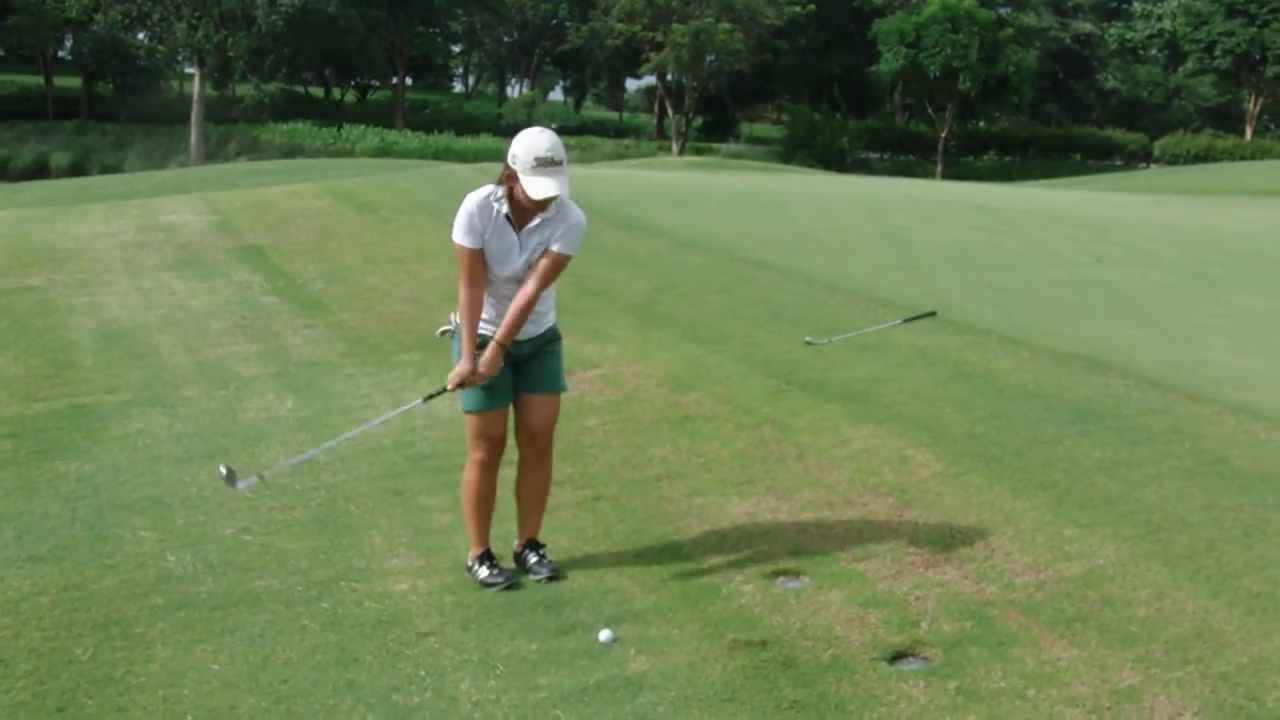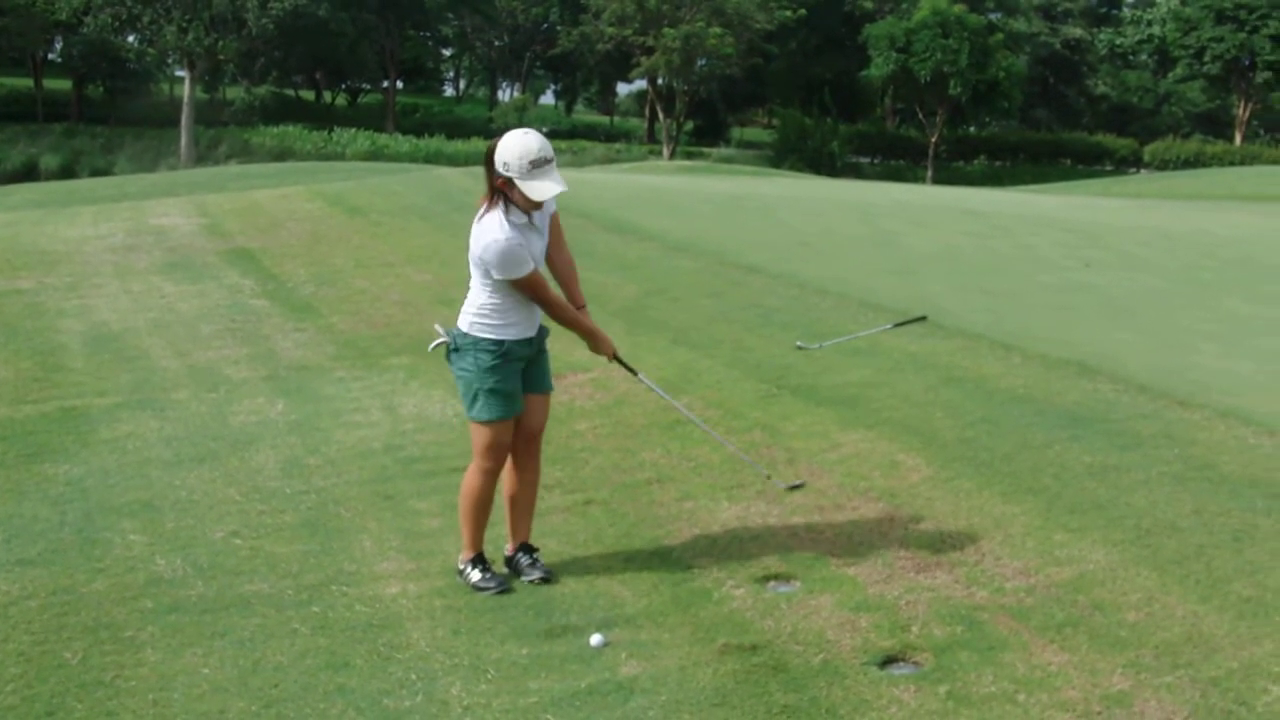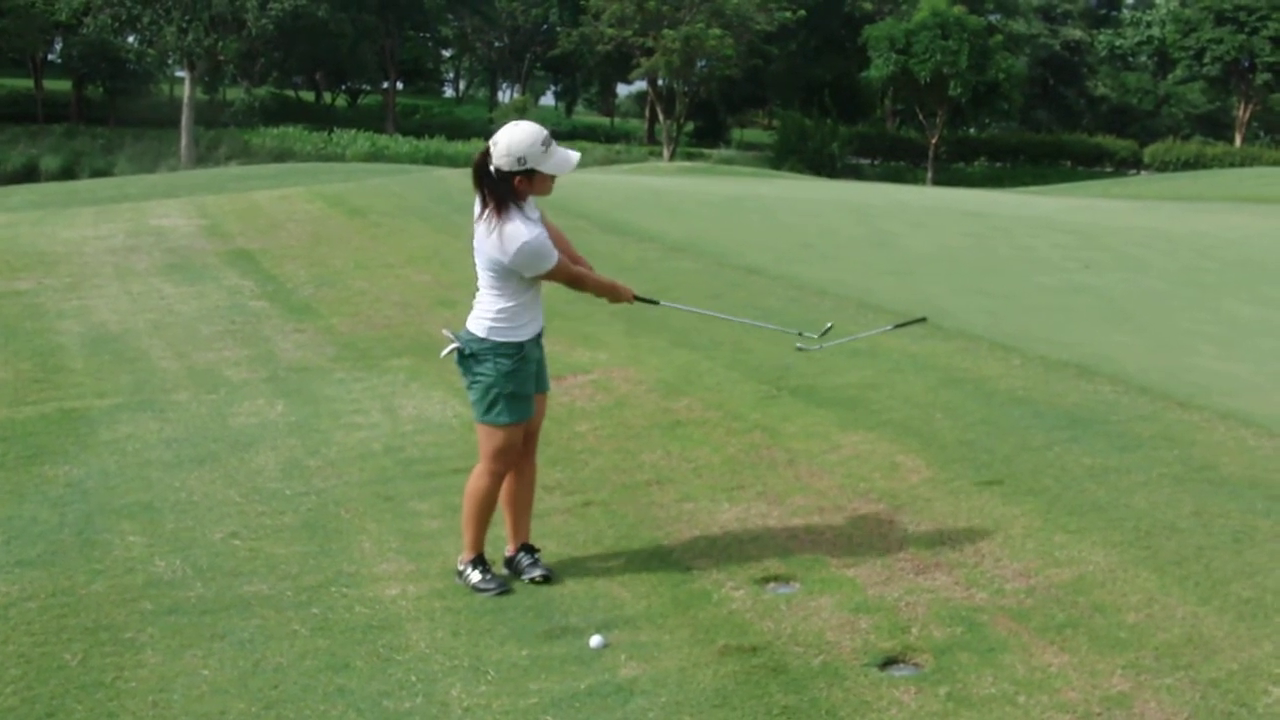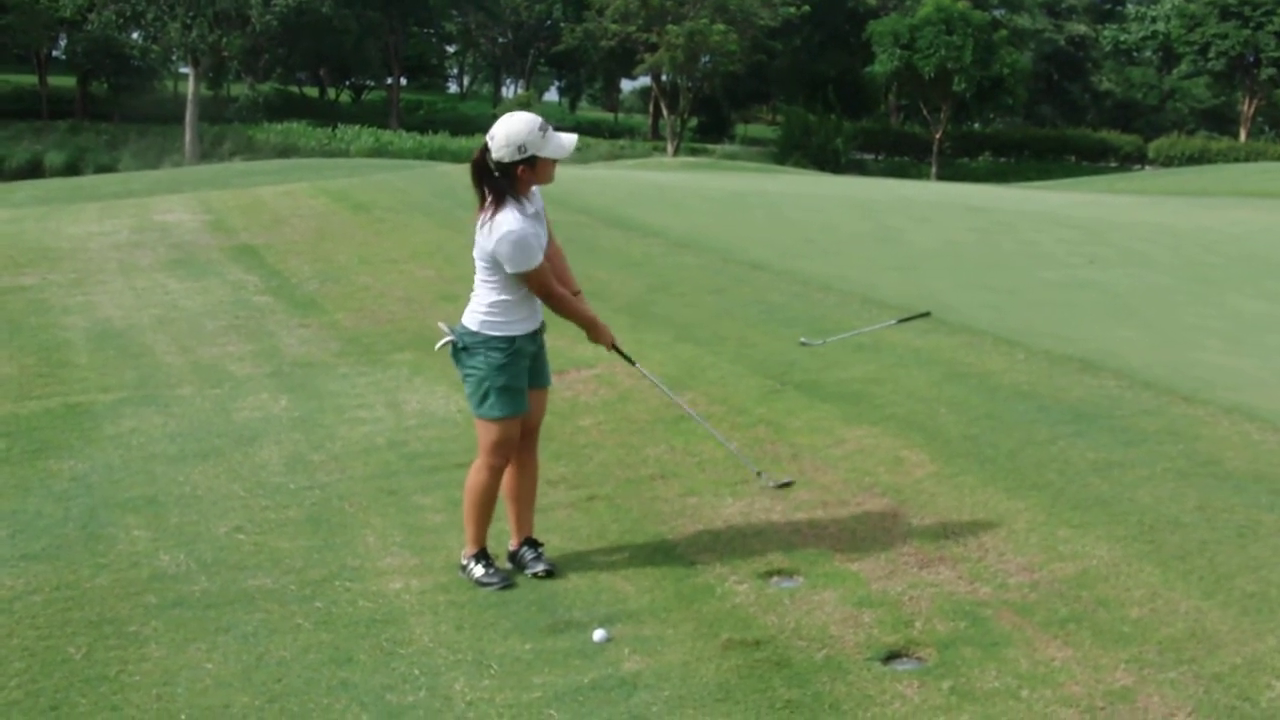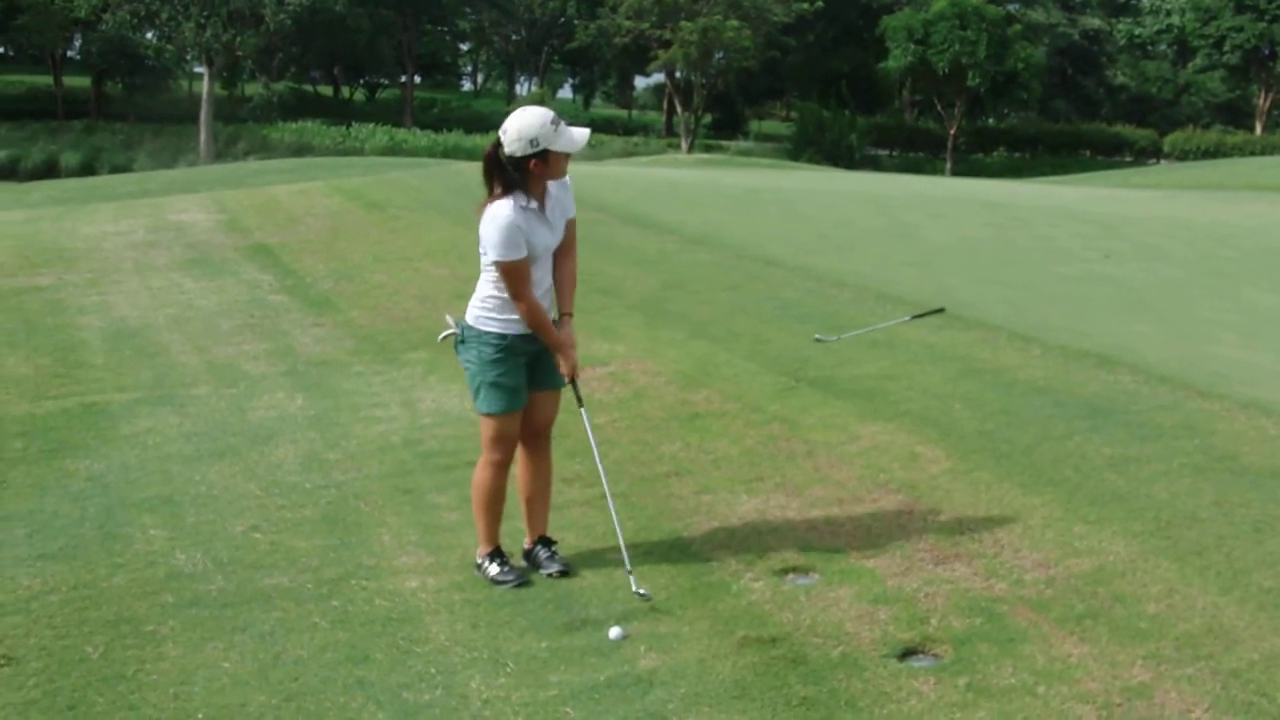
dt=0.3s
person 1, frame 1
left shoulder: (569, 219)
right shoulder: (477, 208)
left elbow: (534, 290)
right elbow: (471, 286)
left wrist: (497, 351)
right wrist: (467, 352)
left hip: (538, 339)
right hip: (483, 338)
left knee: (538, 443)
right knee: (485, 451)
left ankle: (528, 544)
right ankle: (478, 554)
person 1, frame 2
left shoulder: (535, 198)
right shoulder: (500, 238)
left elbow: (559, 251)
right elbow: (545, 297)
left wrist: (583, 314)
right wrist: (593, 335)
left hip: (528, 339)
right hip: (486, 348)
left knee: (529, 445)
right knee: (491, 455)
left ankle: (519, 547)
right ankle: (470, 557)
person 1, frame 3
left shoulder: (506, 192)
right shoulder: (522, 239)
left elbow: (550, 230)
right elbow: (571, 277)
left wrist: (595, 274)
right wrist: (614, 290)
left hip: (522, 341)
right hip: (498, 351)
left knee: (525, 448)
right knee: (498, 459)
left ankle: (519, 548)
right ankle: (470, 559)
person 1, frame 4
left shoulder: (526, 194)
right shoulder: (511, 230)
left elbow: (551, 251)
right elbow: (548, 293)
left wrist: (579, 298)
right wrist: (593, 326)
left hip: (525, 336)
right hip: (494, 345)
left knee: (526, 441)
right knee: (497, 452)
left ankle: (522, 541)
right ankle: (473, 554)
person 1, frame 5
left shoulder: (560, 190)
right shoulder: (505, 218)
left elbow: (566, 255)
right elbow: (521, 298)
left wrist: (566, 324)
right wrist: (560, 348)
left hip: (538, 334)
right hip: (495, 339)
left knee: (539, 438)
right knee: (500, 449)
left ankle: (538, 540)
right ankle: (487, 552)
